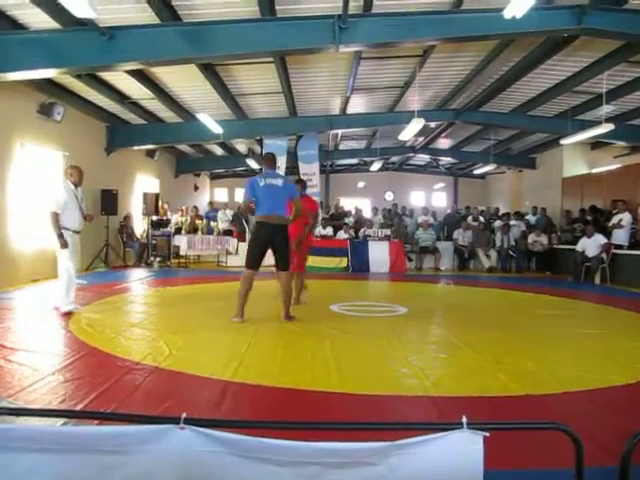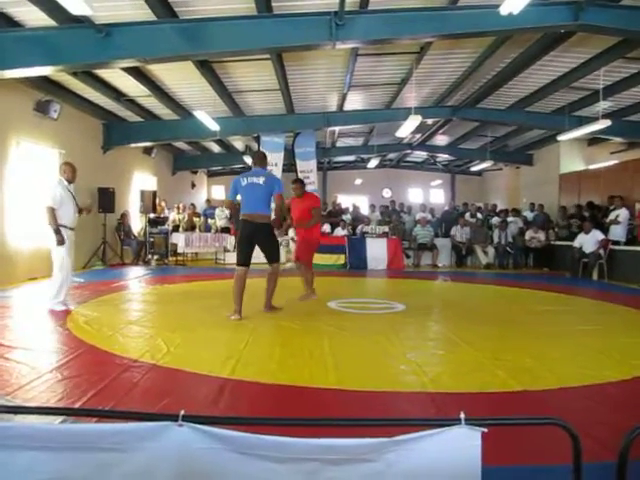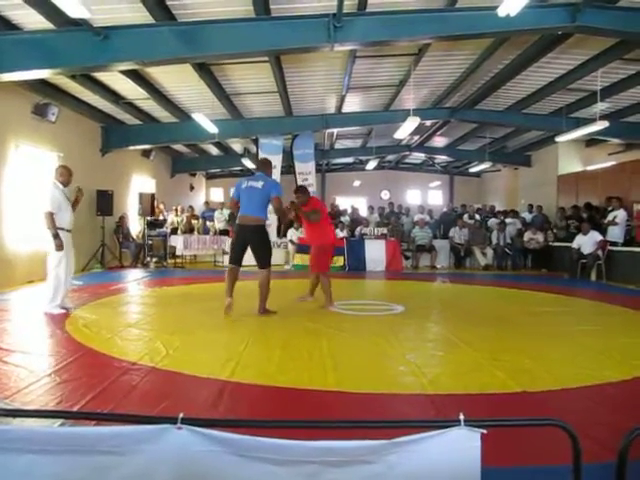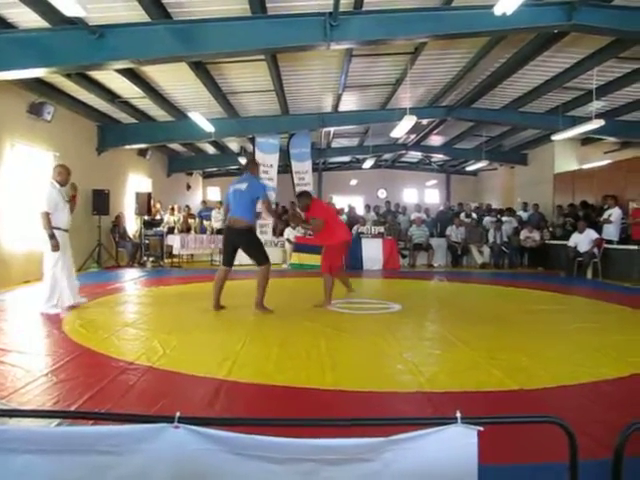
dt=0.3s
person 1, frame 1
left shoulder: (253, 181)
right shoulder: (287, 182)
left elbow: (245, 205)
right elbow: (298, 207)
left hip: (262, 227)
right hip: (281, 228)
left knee: (250, 270)
right knee: (284, 272)
left ankle: (240, 313)
right ankle: (287, 313)
person 1, frame 2
left shoulder: (239, 180)
right shoulder: (273, 179)
left elbow: (228, 204)
right elbow: (279, 203)
right wrist: (278, 219)
left hip: (245, 225)
right hip: (264, 226)
left knee: (241, 268)
right knee: (274, 264)
left ankle: (237, 311)
right ankle: (268, 303)
person 1, frame 3
left shoulder: (242, 182)
right shoulder: (272, 184)
left elbow: (232, 205)
right elbow: (277, 205)
right wrist: (282, 214)
left hip: (241, 227)
right hip: (258, 229)
left knee: (233, 265)
right knee: (264, 270)
left ankle: (229, 296)
right ankle: (262, 308)
person 1, frame 4
left shoulder: (233, 185)
right shoulder: (257, 184)
right elbow: (267, 207)
right wrist: (277, 218)
left hip: (229, 229)
right hip: (245, 231)
left knee: (225, 267)
right knee: (264, 265)
left ankle: (216, 303)
right ankle: (259, 303)
person 2, frame 1
left shoulder: (78, 191)
right shoulder: (63, 191)
right elbow: (54, 214)
left wrist: (86, 217)
right wrist: (60, 237)
left hip: (74, 235)
right hip: (65, 234)
left knee: (70, 268)
right knee: (67, 268)
left ankle: (64, 302)
right ankle: (66, 303)
person 2, frame 2
left shoulder: (69, 188)
right shoulder: (57, 187)
right elbow: (50, 210)
left wrist: (82, 210)
right wrist: (57, 232)
left hip: (69, 231)
right hip: (60, 231)
left knee: (67, 268)
right knee: (62, 268)
left ankle: (61, 300)
right ankle: (55, 302)
person 2, frame 3
left shoulder: (62, 191)
right shoulder: (53, 191)
left elbow: (68, 211)
right elbow: (48, 215)
left wrist: (77, 199)
right wrist: (56, 237)
left hip: (65, 234)
right hip: (58, 235)
left knee: (67, 269)
right knee: (56, 271)
left ankle: (60, 302)
right ankle: (52, 305)
person 2, frame 4
left shoulder: (61, 191)
right shoulder: (50, 190)
left elbow: (69, 211)
right elbow: (44, 215)
left wrist: (73, 196)
right wrist: (52, 237)
left hip: (63, 234)
right hip: (54, 234)
left knee: (67, 268)
right knee: (53, 270)
left ankle: (70, 298)
right ankle: (48, 305)
person 3, frame 1
left shoulder: (310, 204)
left elbow: (312, 224)
left wrist: (300, 239)
left hip: (301, 241)
right hip: (289, 239)
left knee: (297, 269)
right knee: (291, 267)
left ankle: (296, 297)
right ankle: (301, 285)
person 3, frame 2
left shoulder: (313, 199)
right shoulder: (292, 201)
left elbow: (318, 218)
right elbow: (291, 217)
left wrist: (300, 225)
left hip: (311, 236)
right hip: (301, 237)
left knee: (300, 262)
right knee: (304, 263)
left ankle: (311, 291)
right ankle: (309, 292)
person 3, frame 3
left shoulder: (315, 204)
right shoulder: (303, 206)
left elbow: (314, 219)
right elbow: (301, 221)
left wrist: (299, 211)
left hip: (324, 242)
right hip: (316, 241)
left knee: (321, 270)
right knee: (315, 268)
left ankle: (328, 301)
right ankle: (310, 294)
person 3, frame 4
left shoulder: (315, 207)
right shoulder: (316, 205)
left elbow: (317, 227)
left hip: (335, 241)
right hip: (341, 237)
left knee: (327, 270)
right knee: (336, 268)
left ankle: (327, 301)
right ankle: (349, 289)
